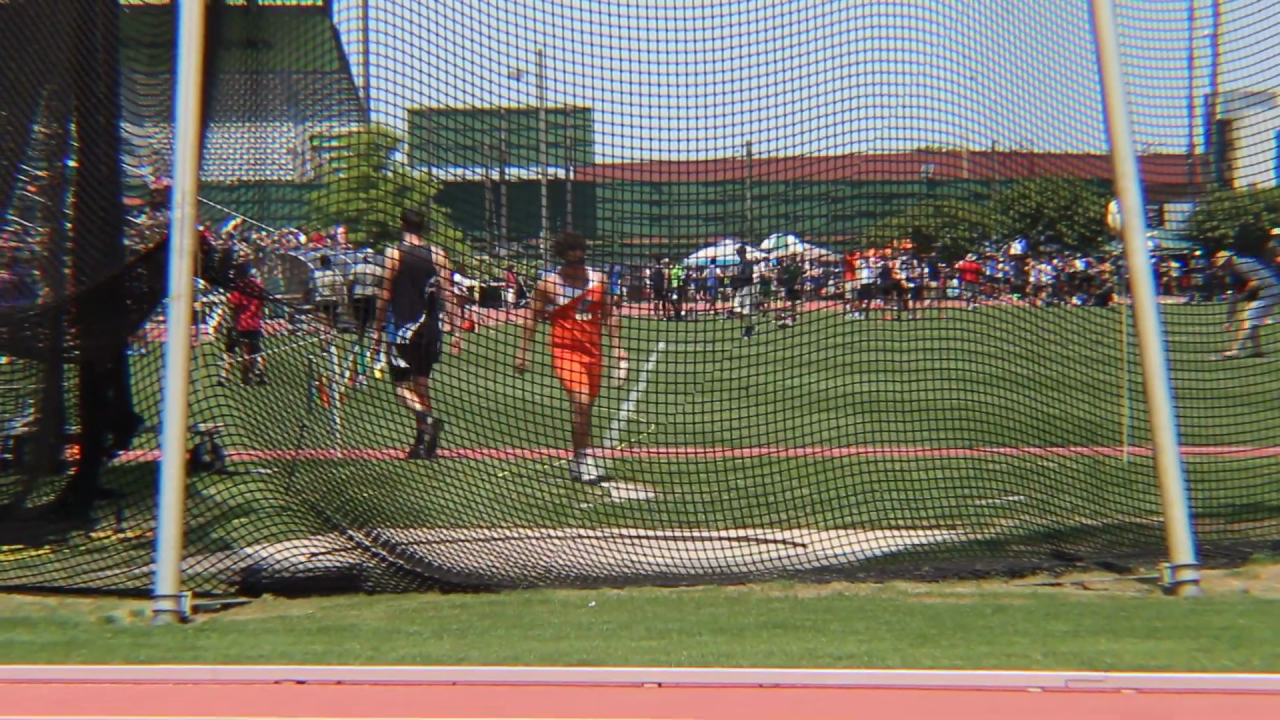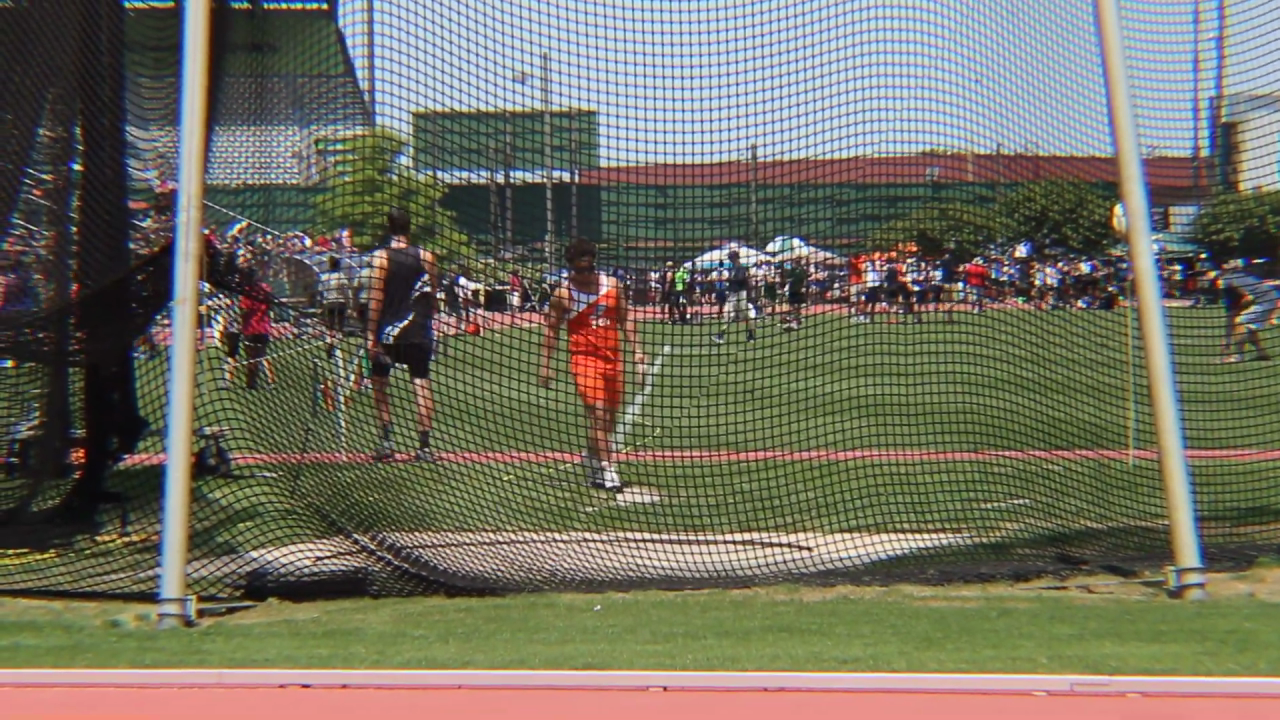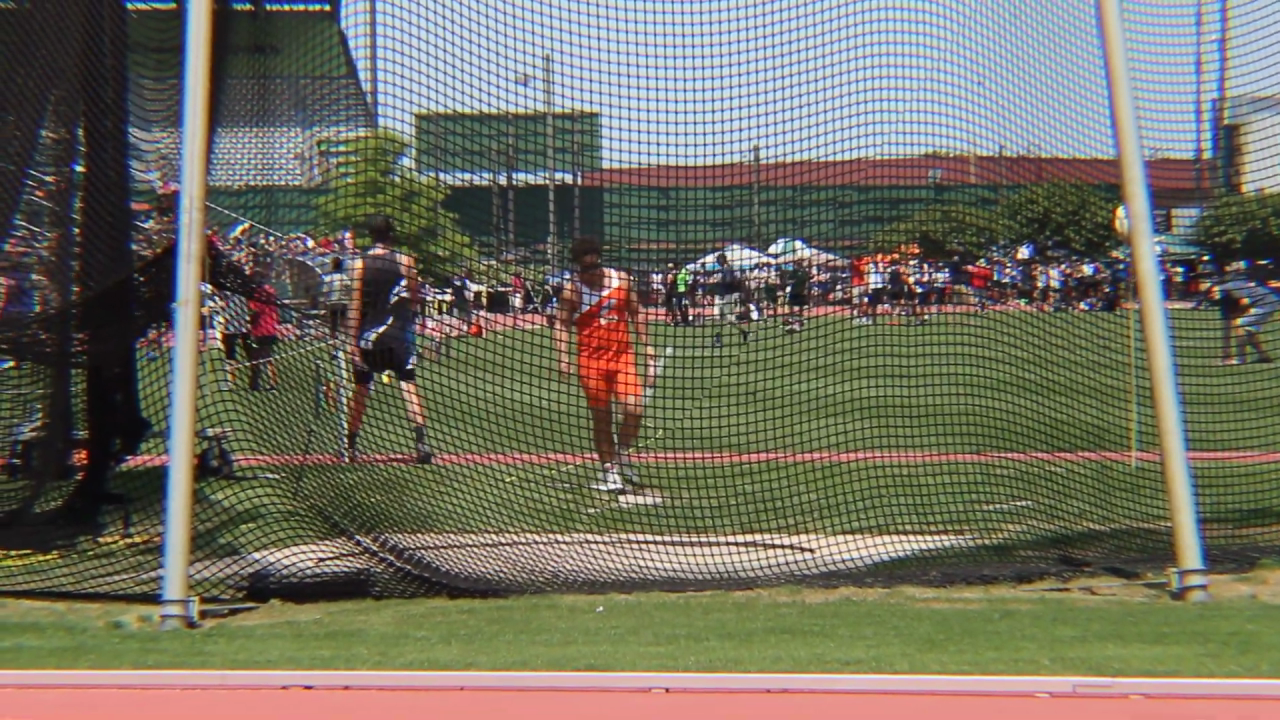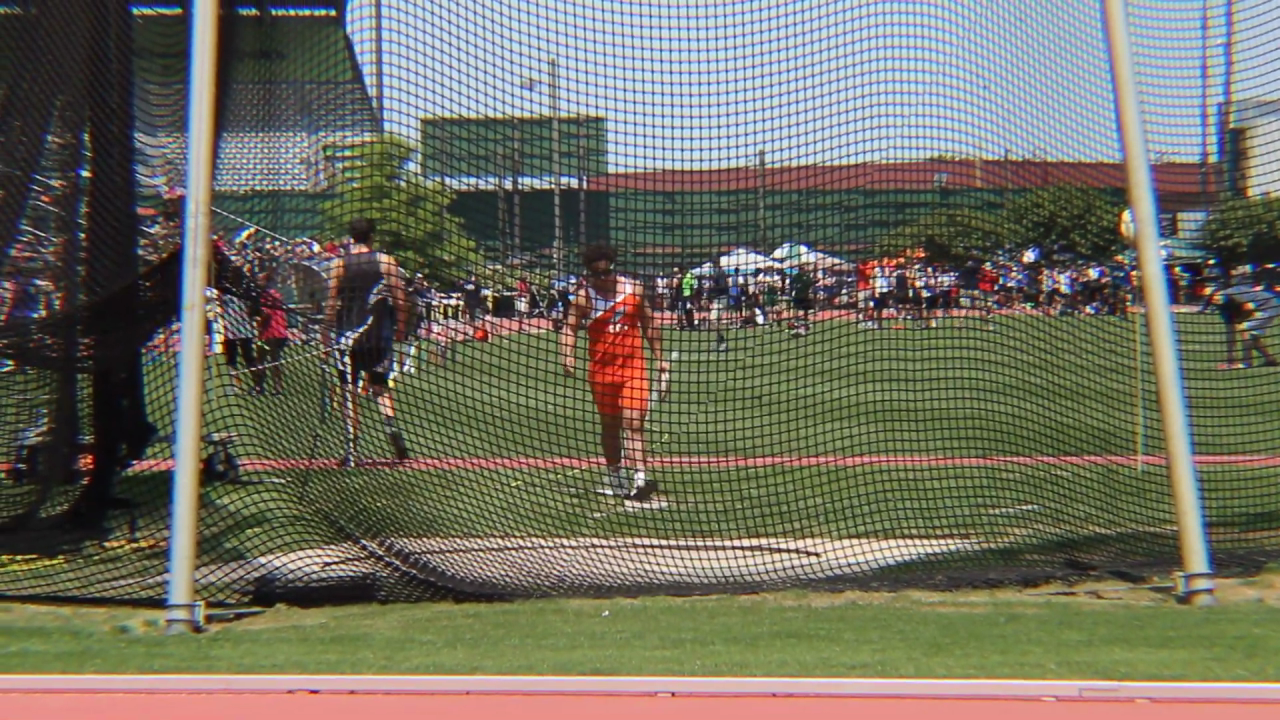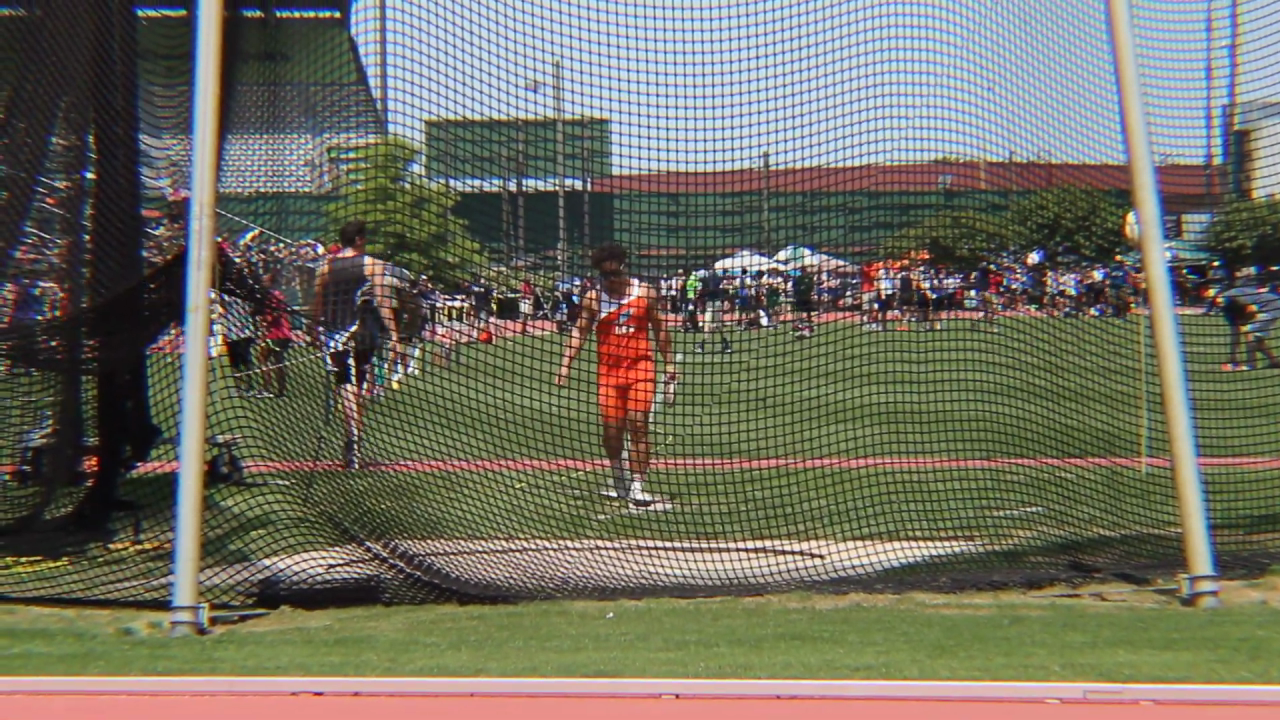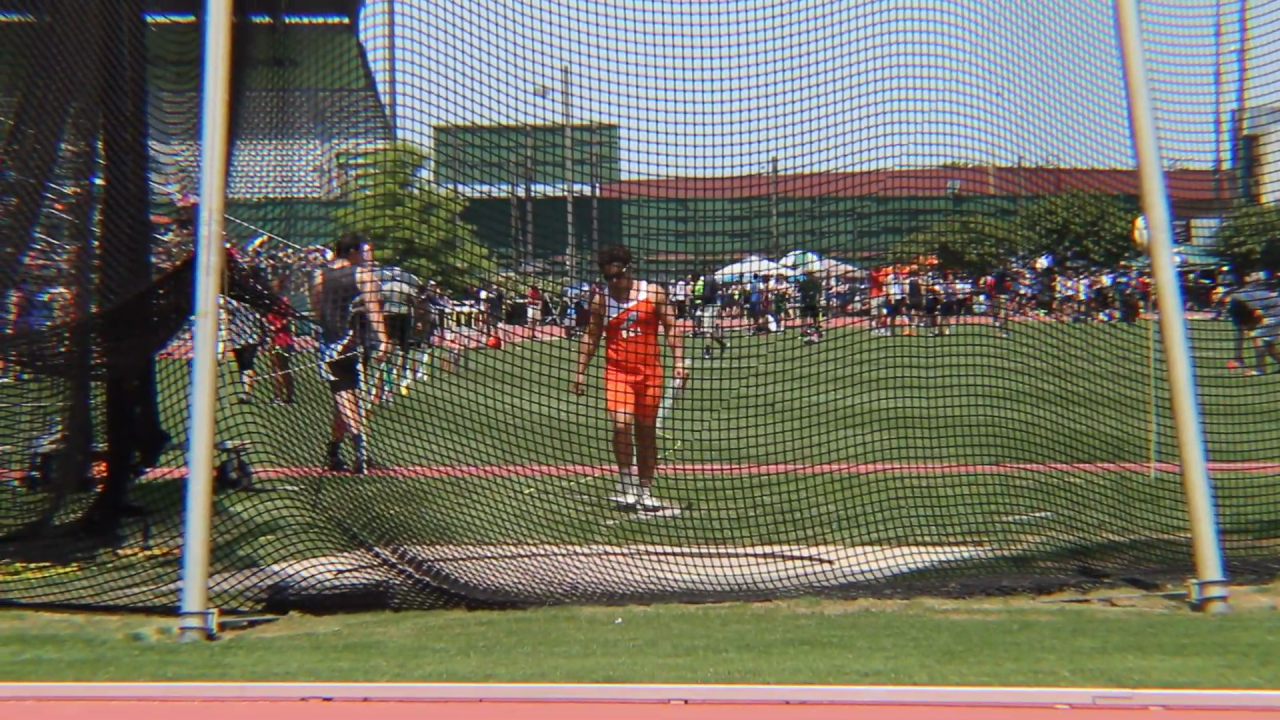
dt=0.2s
person 1, frame 1
left shoulder: (599, 280)
right shoulder: (548, 284)
left elbow: (609, 316)
right elbow: (532, 319)
left wrist: (617, 347)
right wrist: (522, 352)
left hip: (593, 354)
right hip: (566, 353)
left knee: (584, 409)
right knee: (580, 406)
left ankle: (577, 462)
right ankle: (587, 461)
person 1, frame 2
left shoulder: (612, 284)
right shoulder: (563, 293)
left elbow: (625, 319)
right elbow: (551, 328)
left wrist: (637, 349)
right wrist: (546, 363)
left hip: (613, 359)
right hip: (585, 361)
left knee: (609, 418)
right knee: (598, 415)
left ankle: (592, 456)
right ankle: (607, 472)
person 1, frame 3
left shoulder: (621, 280)
right shoulder: (571, 290)
left elbow: (635, 314)
right elbow: (562, 324)
left wrist: (645, 346)
right wrist: (563, 357)
left hip: (623, 356)
right hip: (590, 360)
left knee: (634, 410)
right knee: (601, 418)
left ankle: (621, 454)
right ankle: (608, 471)
person 1, frame 4
left shoulder: (634, 289)
right shoulder: (583, 298)
left elbow: (648, 324)
right elbow: (570, 329)
left wrist: (659, 357)
right wrist: (568, 355)
left hip: (633, 366)
right hip: (601, 369)
left knee: (634, 422)
right knee: (610, 425)
left ankle: (640, 477)
right ankle: (615, 475)
person 1, frame 5
left shoulder: (646, 292)
right shoulder: (593, 297)
left elbow: (661, 328)
right elbow: (580, 331)
left wrist: (669, 363)
right wrist: (566, 363)
left hip: (642, 368)
right hip: (609, 371)
left knee: (638, 427)
right knee: (612, 428)
left ankle: (637, 484)
right ankle: (618, 468)
person 1, frame 6
left shoulder: (654, 292)
right shoulder: (600, 300)
left elbow: (671, 328)
right elbow: (592, 337)
left wrist: (679, 361)
right wrist: (580, 371)
left hip: (650, 372)
right hip: (617, 374)
left knee: (646, 432)
right knee: (621, 427)
left ankle: (645, 488)
right ankle: (628, 486)
person 2, frame 1
left shoulder: (394, 254)
right shoulder: (438, 254)
left elbow: (385, 296)
right elbow: (448, 296)
left wrist: (379, 328)
right wrist: (454, 330)
left hip: (401, 331)
right hip: (429, 331)
left knee: (403, 386)
right knee: (422, 383)
left ankle: (428, 420)
right ankle: (423, 444)
person 2, frame 2
left shoulder: (381, 256)
right shoulder: (425, 255)
left elbow: (375, 300)
right elbow: (432, 294)
left wrist: (370, 334)
left hip: (388, 332)
right hip: (419, 332)
left knee: (380, 385)
right knee: (421, 385)
left ankle: (386, 439)
right ankle: (425, 447)
person 2, frame 3
left shoulder: (359, 263)
right shoulder: (405, 261)
left elbow: (355, 304)
right elbow: (414, 299)
left wrist: (353, 341)
left hip: (368, 339)
right hip: (399, 336)
left knee: (360, 391)
right knee: (409, 387)
left ankle: (351, 446)
right ankle: (421, 442)
person 2, frame 4
left shoulder: (339, 264)
right shoulder: (386, 260)
left elbow: (331, 304)
right elbow: (399, 300)
left wrist: (326, 337)
right wrist: (400, 329)
left hip: (348, 338)
right hip: (379, 337)
left knee: (351, 391)
right knee: (380, 389)
left ankle: (352, 449)
right ankle: (391, 427)
person 2, frame 5
left shoulder: (326, 268)
right shoulder: (373, 264)
left elbow: (317, 307)
right elbow: (383, 301)
left wrist: (317, 333)
right wrist: (392, 334)
left hip: (336, 339)
right hip: (364, 337)
left knee: (347, 392)
right knee: (354, 390)
left ankle: (353, 452)
right ankle: (352, 446)
person 2, frame 6
left shoulder: (320, 277)
right shoulder: (365, 274)
right elbow: (373, 309)
right wrist: (382, 341)
left hip: (332, 348)
right hip: (356, 346)
left knee: (343, 399)
right knee: (348, 397)
left ankle: (358, 444)
right ankle: (334, 452)
